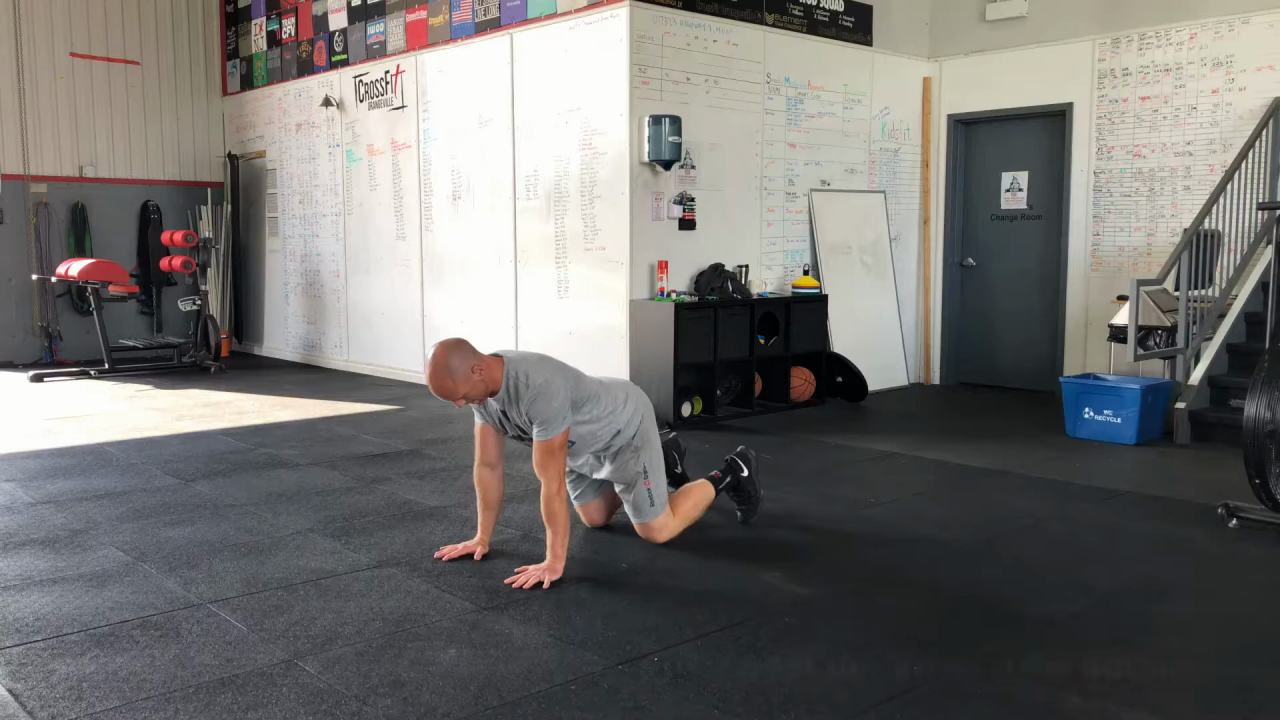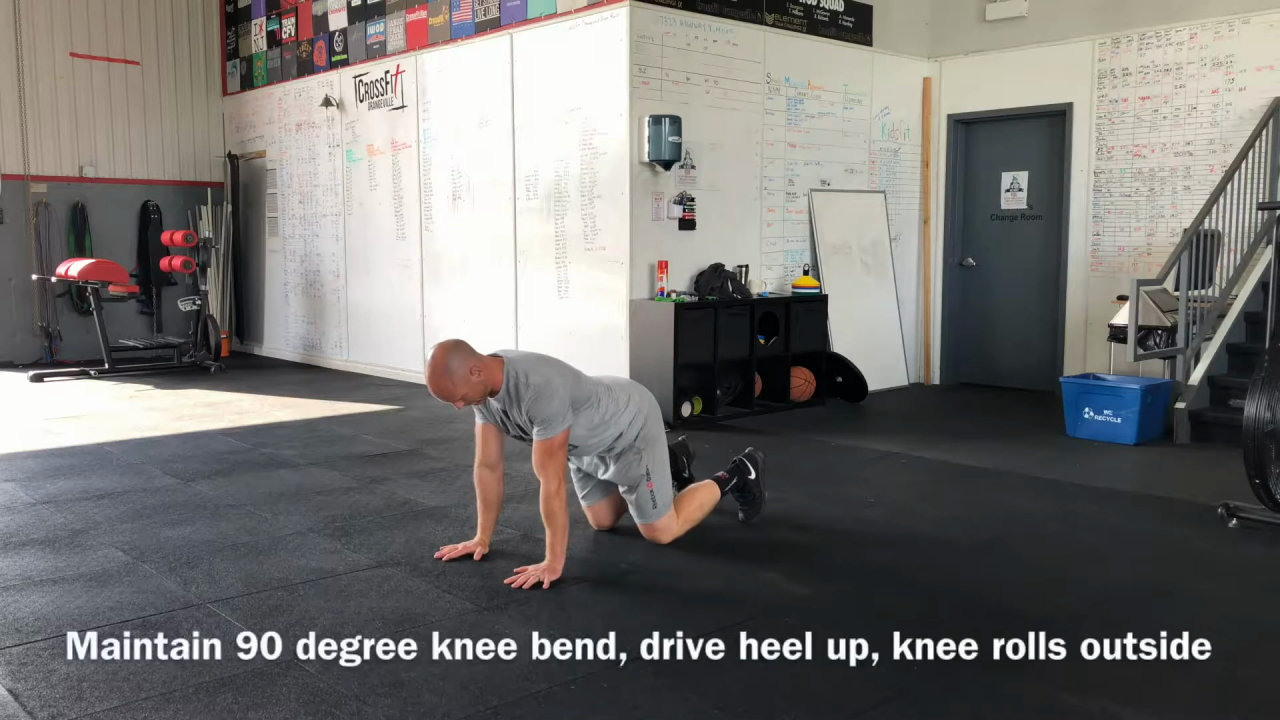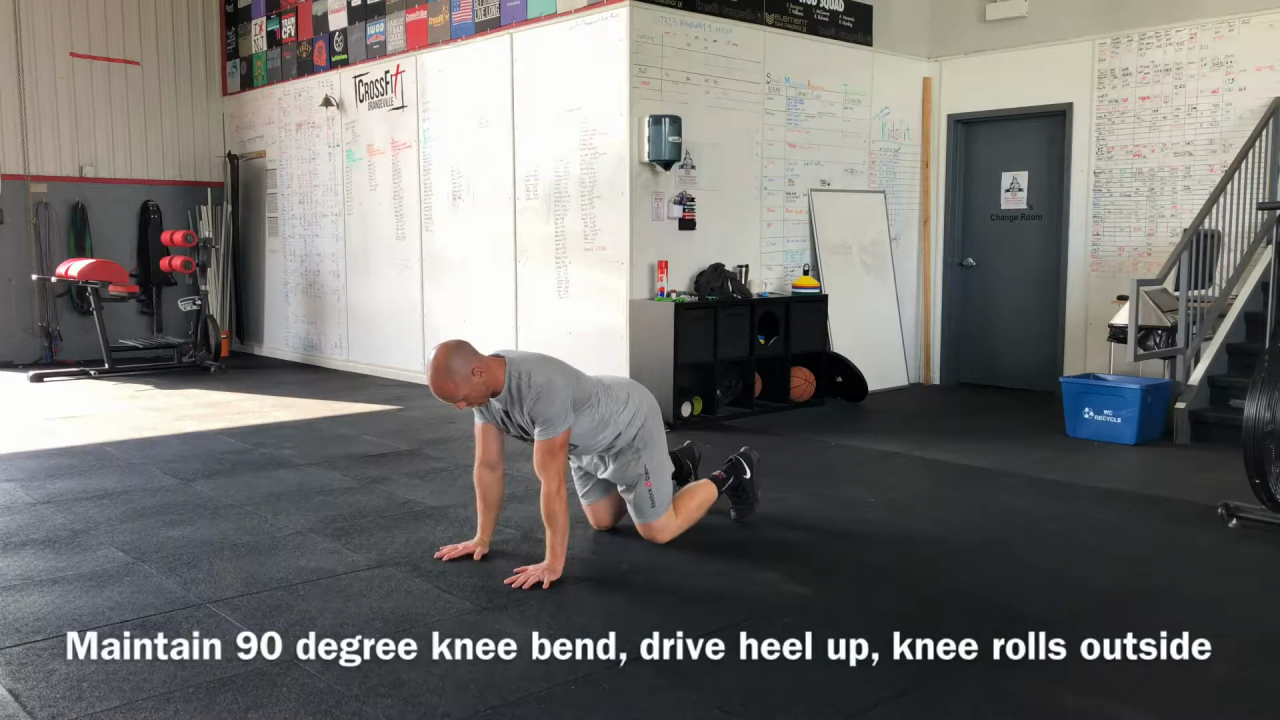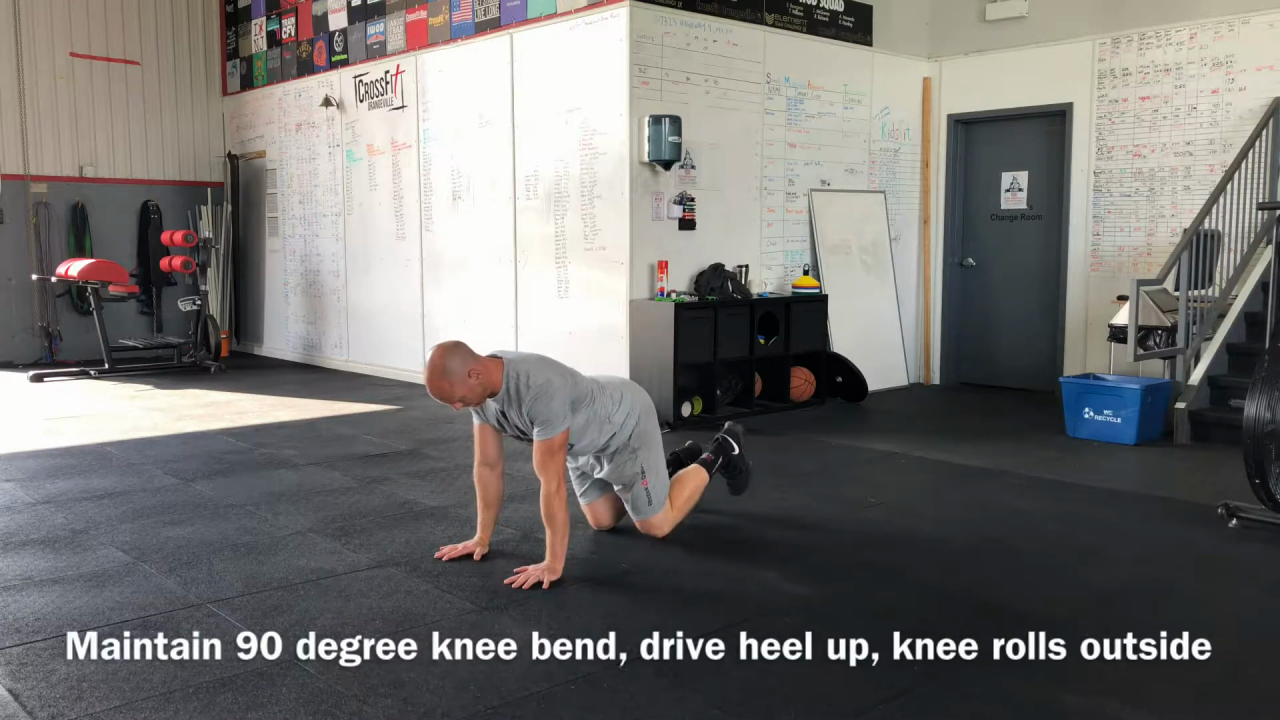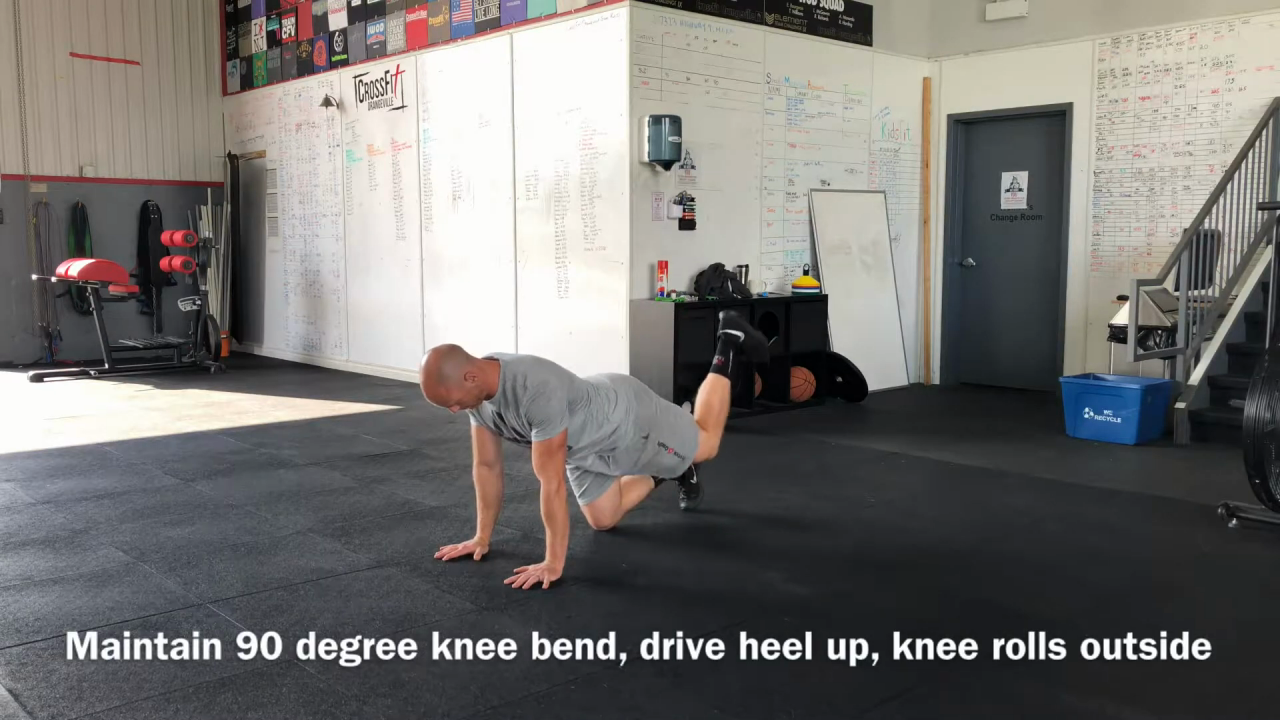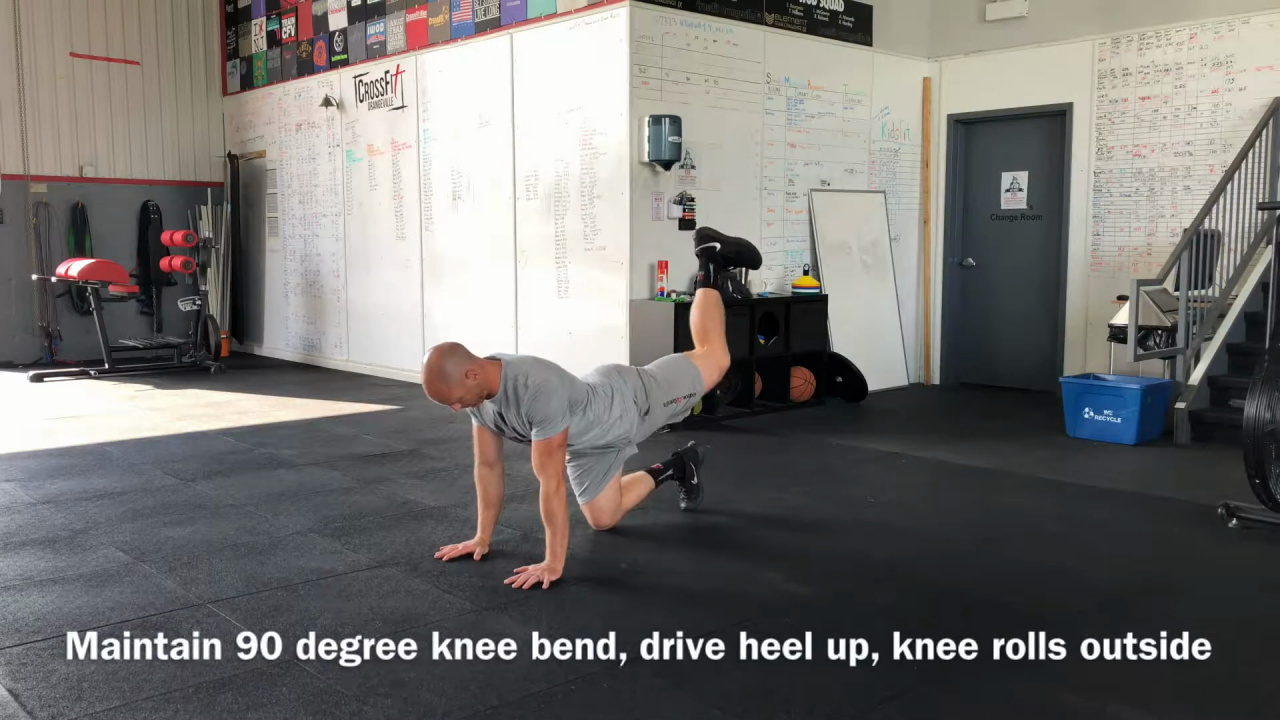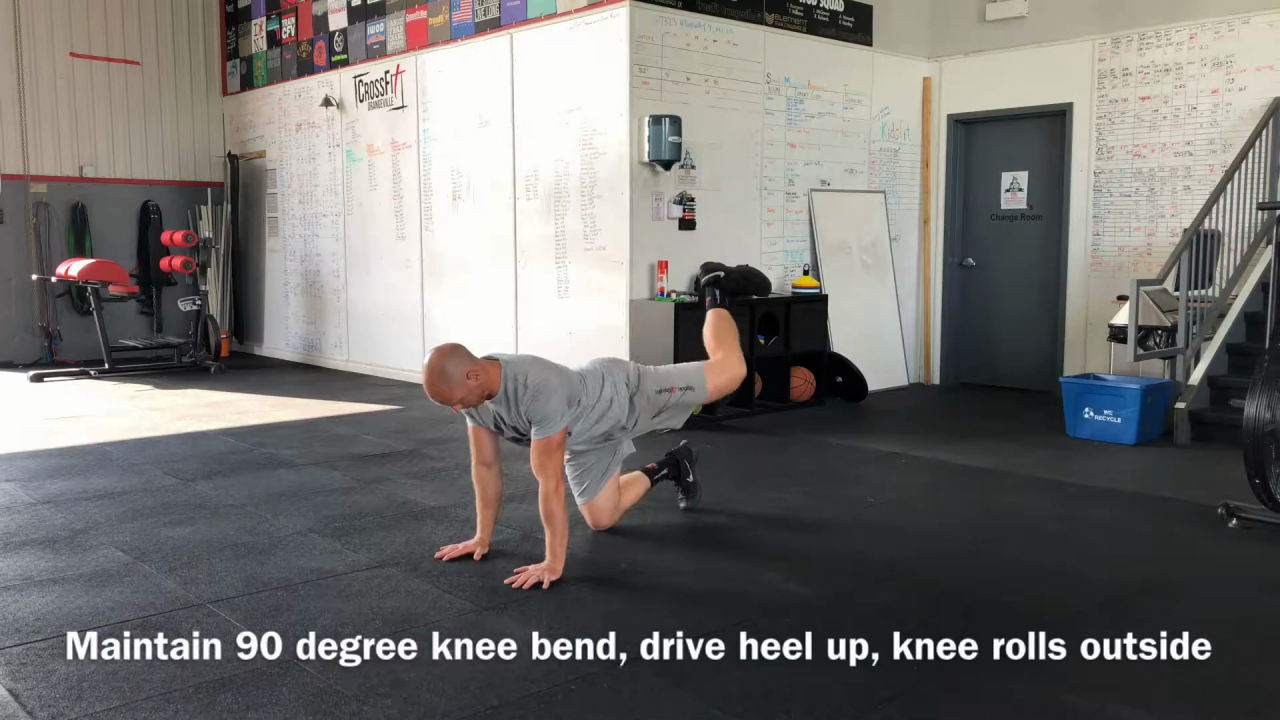
dt=0.5s
person 1, frame 1
left shoulder: (539, 389)
right shoulder: (481, 385)
left elbow: (552, 481)
right elbow: (489, 466)
left wrist: (555, 561)
right wrist: (482, 537)
left hip: (625, 427)
right hip: (585, 440)
left knee: (656, 531)
right knee: (595, 520)
left ankle: (731, 474)
right ankle: (663, 461)
person 1, frame 2
left shoulder: (540, 389)
right shoulder: (482, 386)
left elbow: (552, 482)
right elbow: (488, 466)
left wrist: (554, 562)
right wrist: (482, 538)
left hip: (630, 427)
right hip: (589, 438)
left knee: (660, 531)
right knee: (603, 522)
left ankle: (737, 475)
right ankle: (670, 465)
person 1, frame 3
left shoulder: (541, 389)
right shoulder: (483, 385)
left elbow: (552, 481)
right elbow: (488, 466)
left wrist: (554, 563)
right wrist: (482, 538)
left hip: (629, 425)
right hip: (589, 439)
left knee: (659, 531)
right knee: (603, 522)
left ankle: (732, 475)
right ankle: (675, 465)
person 1, frame 4
left shoulder: (540, 389)
right shoulder: (480, 386)
left elbow: (552, 481)
right elbow: (488, 466)
left wrist: (553, 562)
right wrist: (482, 537)
left hip: (625, 423)
right hip: (587, 439)
left knee: (656, 524)
right knee: (602, 522)
left ankle: (718, 454)
right ankle: (674, 463)
person 1, frame 5
left shoulder: (536, 391)
right shoulder: (476, 391)
left elbow: (552, 483)
right elbow: (487, 468)
left wrist: (553, 563)
right wrist: (482, 539)
left hip: (624, 417)
left knee: (706, 441)
right knee: (604, 519)
left ankle: (728, 343)
right ankle: (668, 473)
person 1, frame 6
left shoulder: (538, 389)
right shoulder: (477, 389)
left elbow: (552, 481)
right elbow: (488, 466)
left wrist: (554, 562)
right wrist: (482, 537)
left hip: (628, 403)
left knee: (714, 361)
right knee: (603, 520)
left ankle: (710, 267)
right ankle: (673, 469)
person 1, frame 7
left shoulder: (537, 390)
right shoulder: (473, 391)
left elbow: (550, 480)
right elbow: (485, 465)
left wrist: (554, 561)
right wrist: (483, 536)
left hip: (624, 395)
left knee: (730, 373)
right knee: (602, 520)
left ankle: (716, 292)
right ankle: (667, 467)
